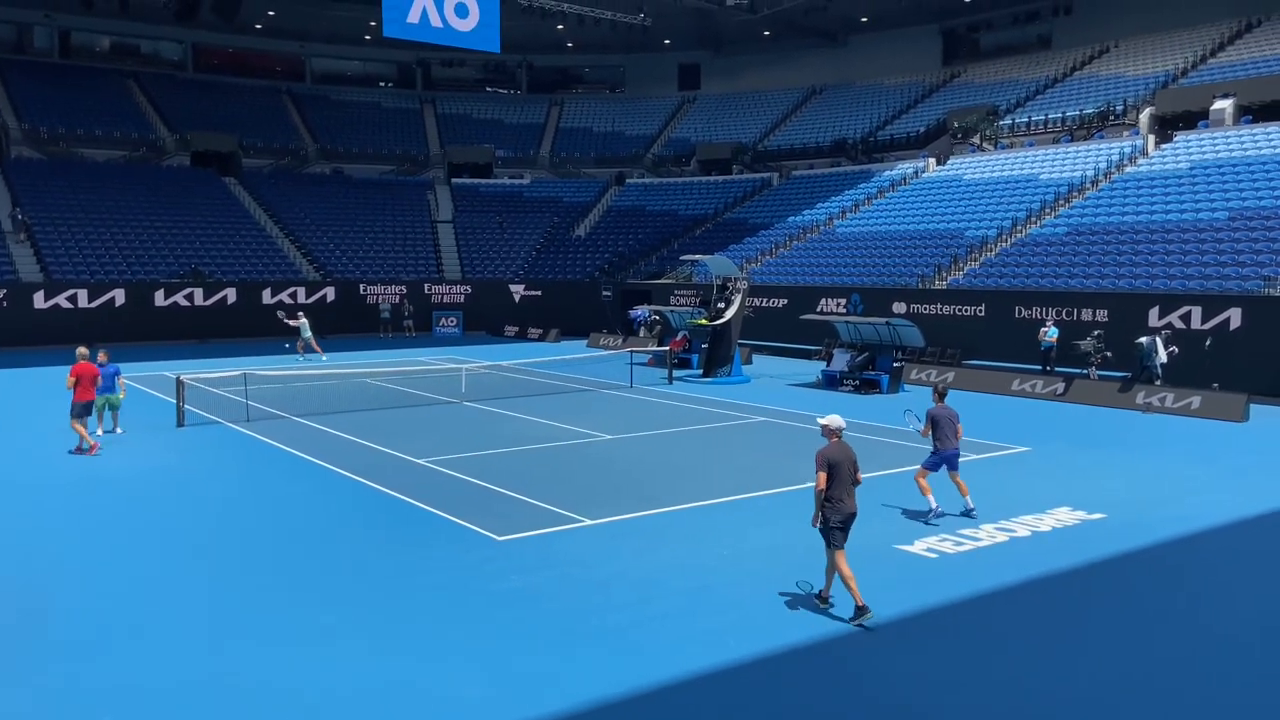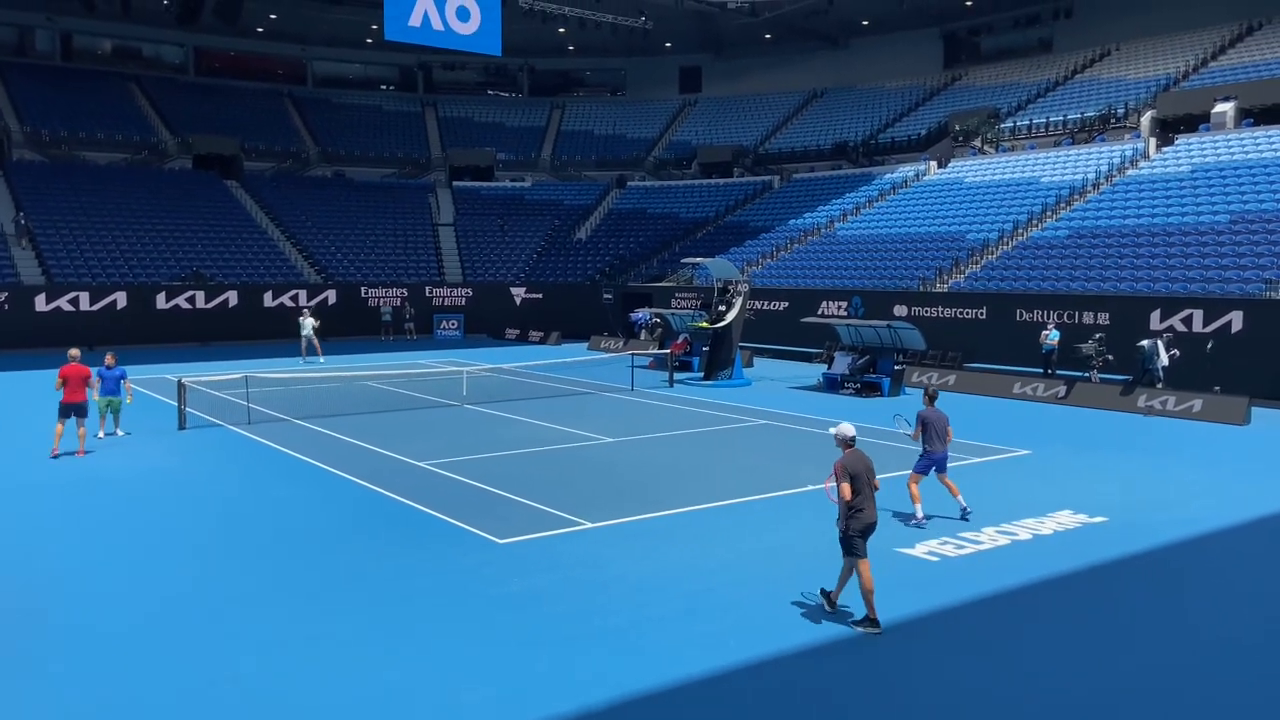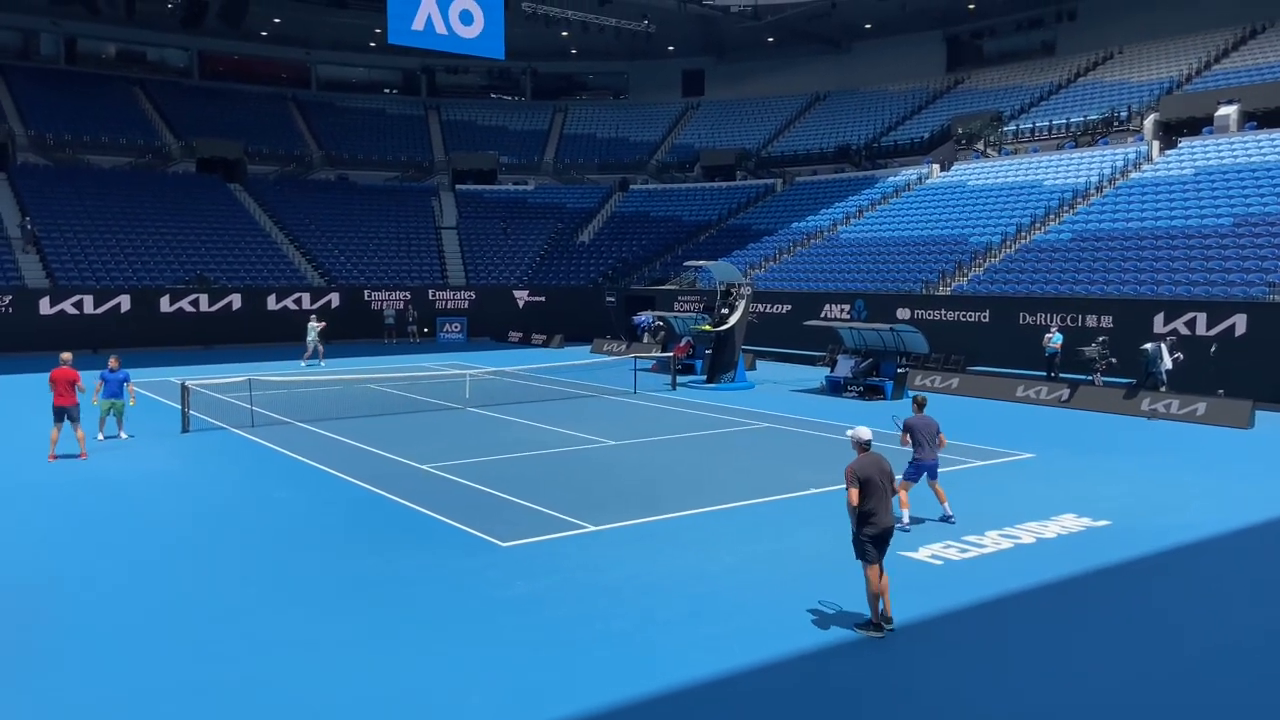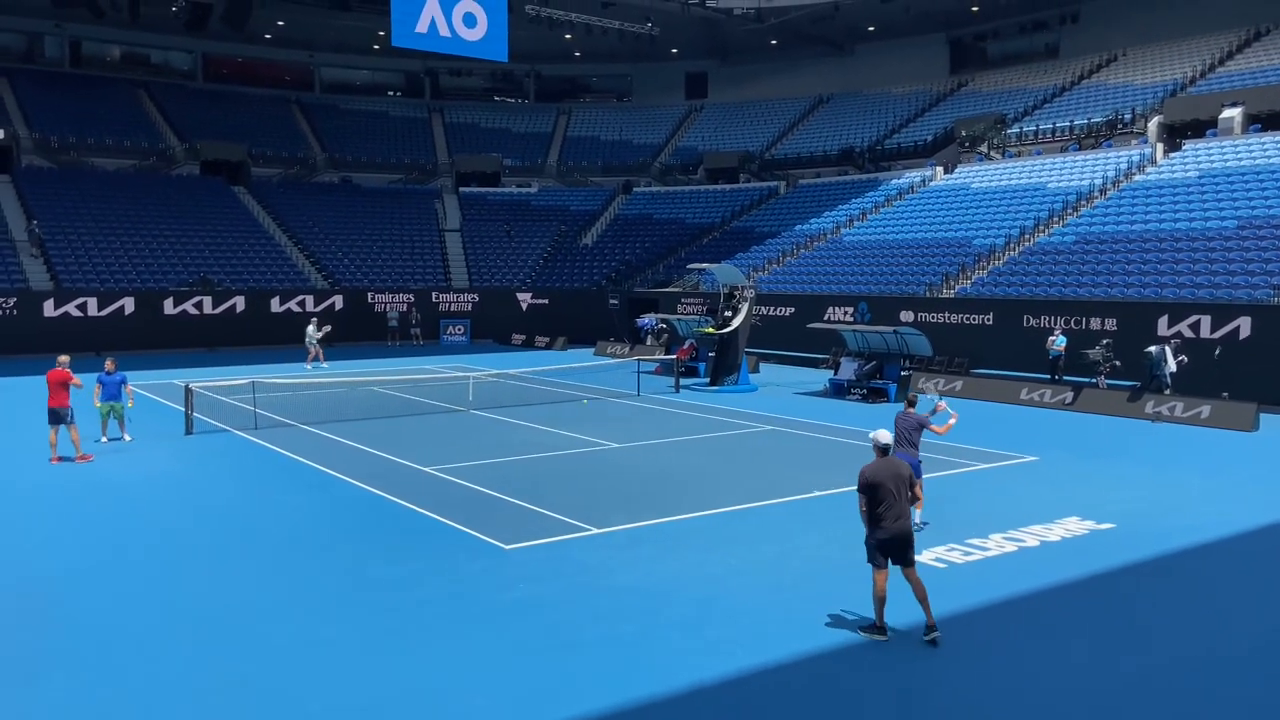
dt=0.3s
person 1, frame 1
left shoulder: (824, 453)
right shoulder: (849, 450)
left elbow: (820, 486)
right elbow: (858, 480)
left wrist: (817, 512)
left hip: (833, 512)
right hip: (850, 509)
left knee: (839, 560)
right knee: (832, 553)
left ankle: (861, 606)
right ankle: (824, 596)
person 1, frame 2
left shoulder: (842, 464)
right shoulder: (864, 457)
left elbow: (845, 497)
right elbow: (876, 486)
left wrist: (841, 518)
left hip: (855, 521)
right hip: (871, 518)
left knee: (862, 569)
right knee: (849, 560)
left ankle: (872, 619)
right ankle: (832, 598)
person 1, frame 3
left shoulder: (853, 468)
right shoulder: (883, 461)
left elbow: (852, 503)
right elbow: (894, 489)
left wrist: (854, 522)
left hip: (867, 528)
right hip: (887, 524)
left knee: (871, 573)
right knee: (879, 569)
left ankle: (876, 624)
right ankle: (887, 614)
person 1, frame 4
left shoulder: (867, 471)
right shoulder: (904, 466)
left elbow: (863, 507)
right elbow: (917, 496)
left wrist: (868, 528)
left hip: (880, 532)
right hip: (904, 530)
left knee: (880, 578)
right knee: (912, 576)
left ankle: (879, 627)
right ankle: (931, 624)
